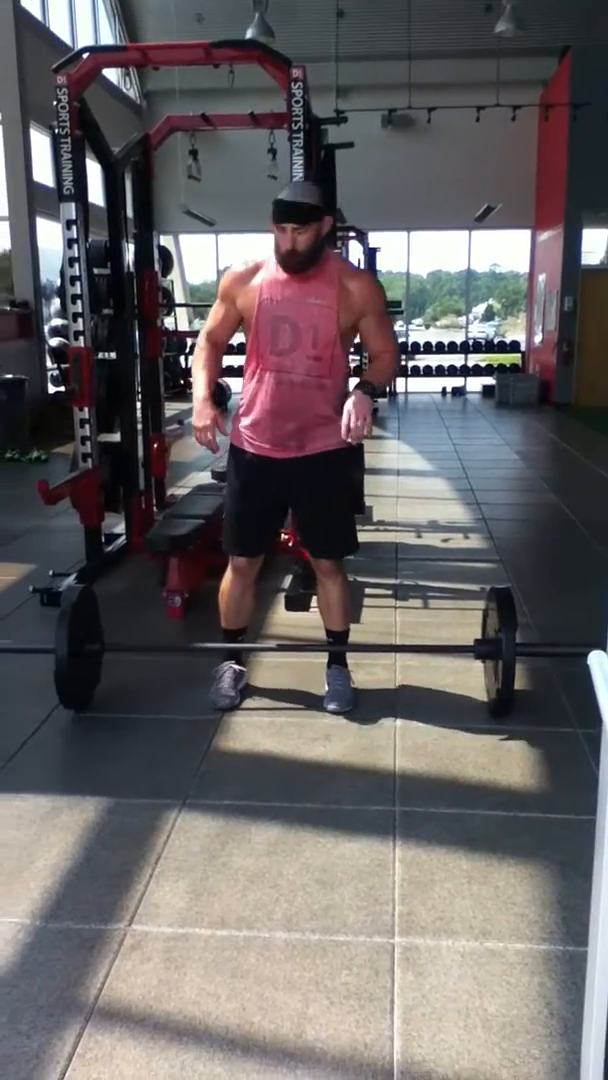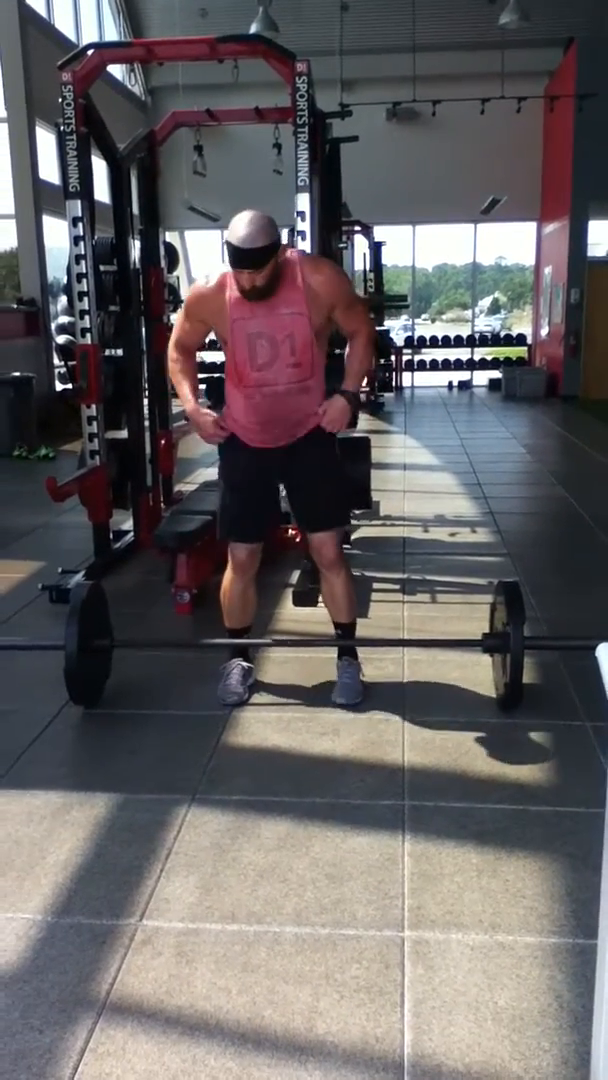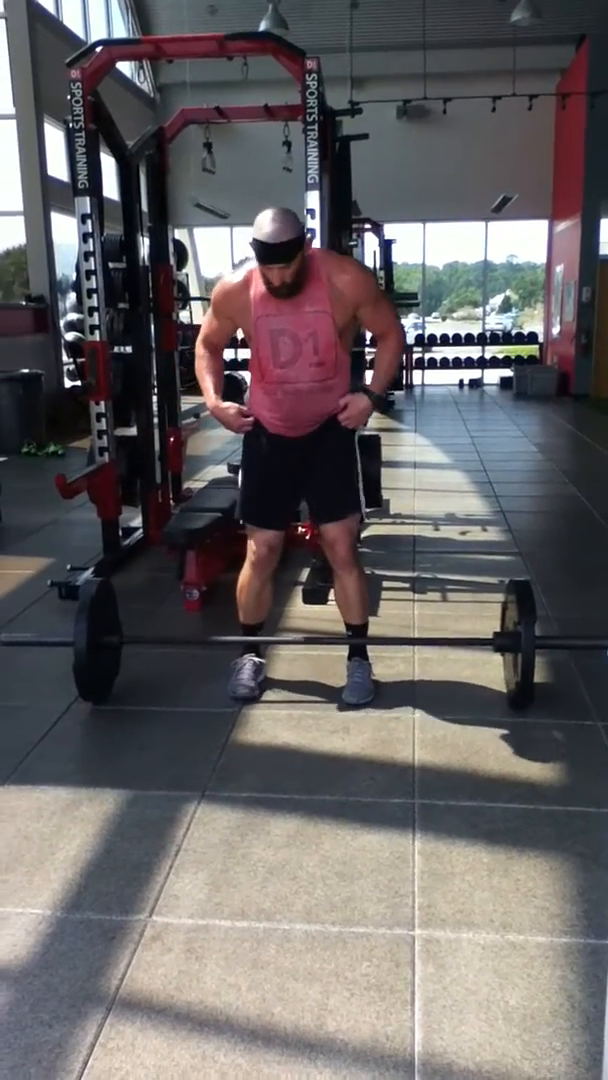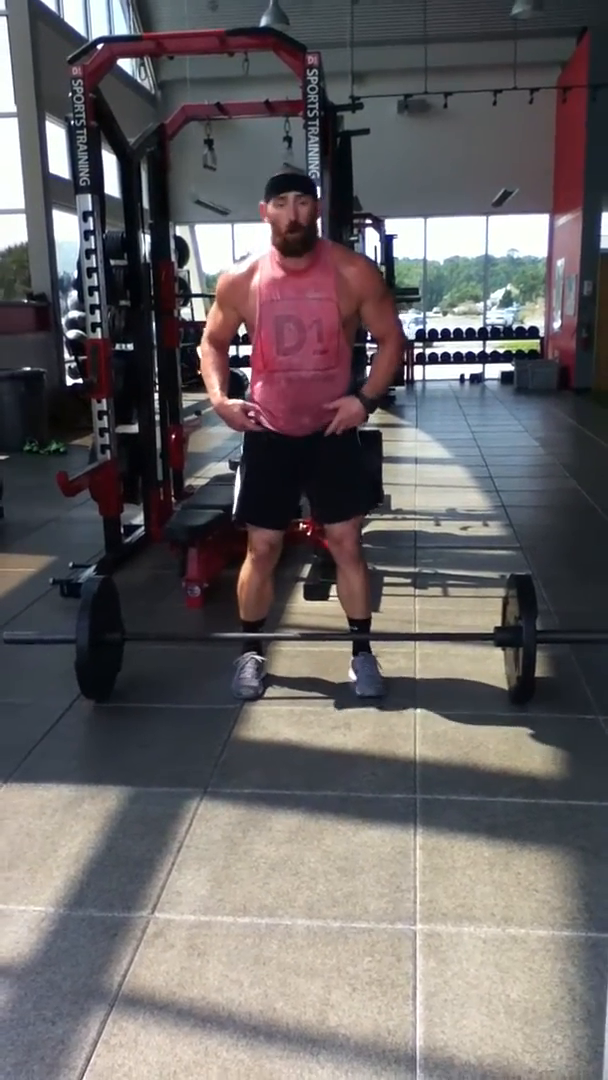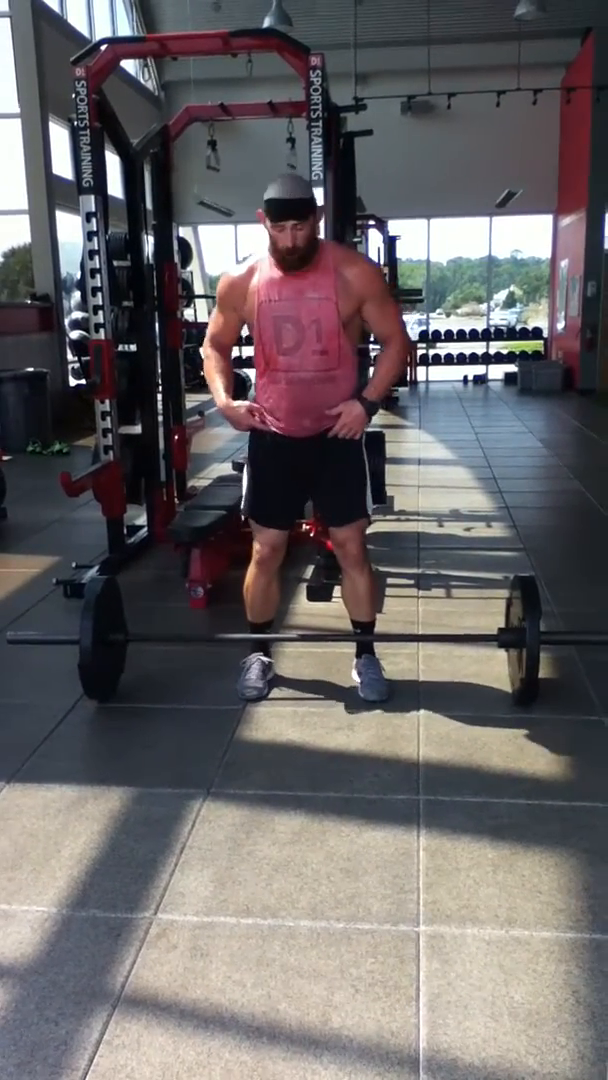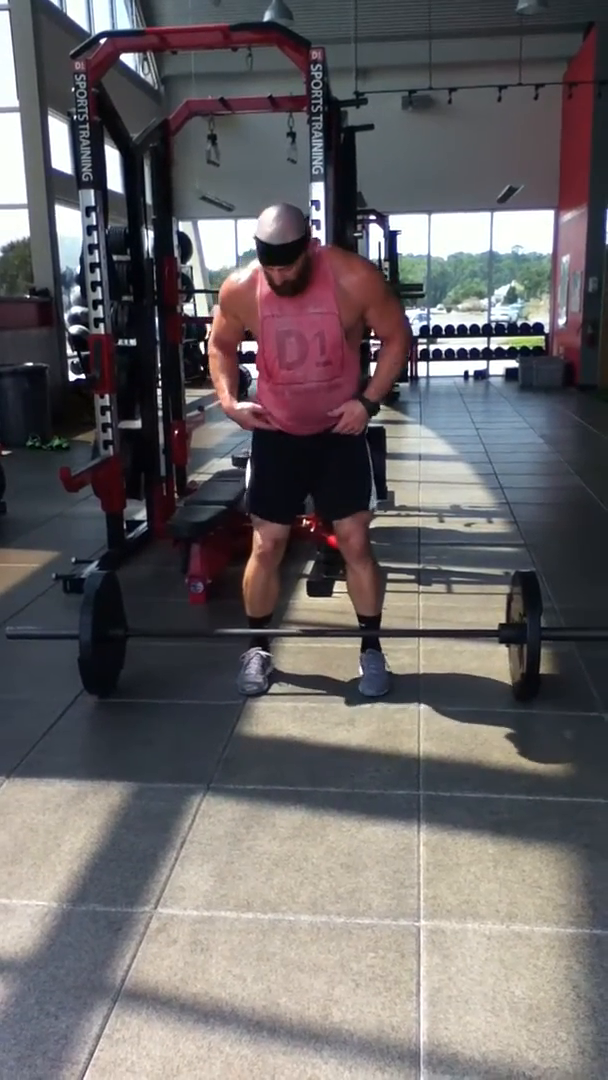
dt=0.4s
person 1, frame 1
left shoulder: (356, 287)
right shoulder: (242, 281)
left elbow: (386, 353)
right elbow: (210, 341)
left wrist: (364, 391)
right wrist: (202, 397)
left hip: (322, 449)
right hip: (253, 447)
left knee: (328, 564)
right knee: (242, 563)
left ankle: (337, 664)
right ankle: (231, 661)
person 1, frame 2
left shoulder: (322, 280)
right shoulder: (207, 297)
left elbow: (361, 333)
right elbow: (180, 349)
left wrist: (347, 395)
right wrist: (192, 405)
left hip: (310, 437)
right hip: (243, 442)
left knee: (329, 552)
right knee: (241, 559)
left ankle: (347, 656)
right ankle: (239, 657)
person 1, frame 3
left shoulder: (347, 280)
right shoulder: (232, 291)
left elbow: (391, 333)
right elbow: (207, 346)
left wrist: (371, 394)
right wrist: (213, 399)
left hip: (330, 431)
right hip: (267, 434)
left knee: (342, 548)
right knee: (261, 551)
left ankle: (358, 655)
right ankle: (250, 653)
person 1, frame 4
left shoulder: (354, 273)
right shoulder: (239, 281)
left elbow: (391, 338)
right elbow: (214, 342)
left wrist: (366, 397)
right wrist: (218, 397)
left hip: (332, 431)
right hip: (268, 435)
left knee: (347, 545)
right knee: (261, 550)
left ankle: (362, 653)
right ankle: (251, 652)
person 1, frame 5
left shoulder: (355, 273)
right shoulder: (239, 283)
left elbow: (395, 340)
right elbow: (215, 345)
left wrist: (367, 401)
right wrist: (223, 399)
left hip: (337, 434)
right hip: (272, 437)
left knee: (351, 549)
right knee: (265, 553)
left ankle: (365, 654)
right ankle: (259, 653)
person 1, frame 6
left shoulder: (355, 278)
right shoulder: (239, 289)
left elbow: (397, 336)
right elbow: (220, 345)
left wrist: (370, 400)
right wrist: (228, 400)
left hip: (340, 430)
right hip: (275, 432)
left knee: (355, 542)
right knee: (266, 546)
left ankle: (371, 648)
right ankle: (258, 647)
